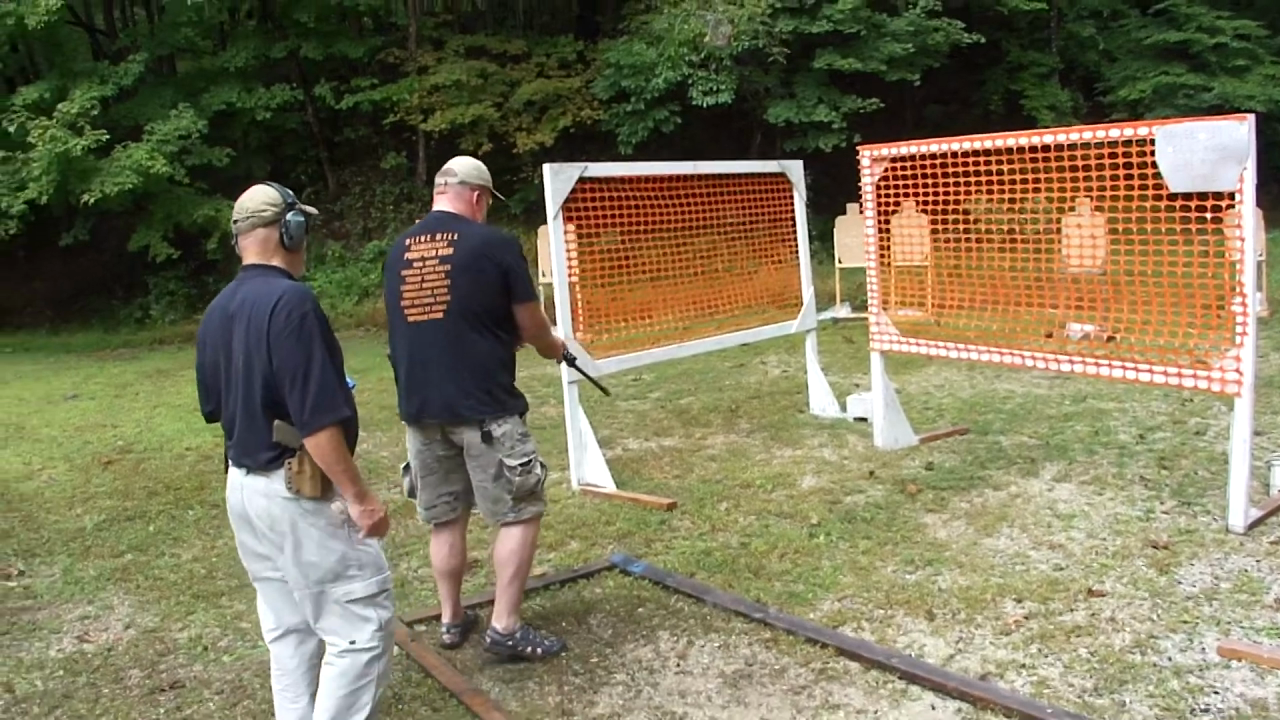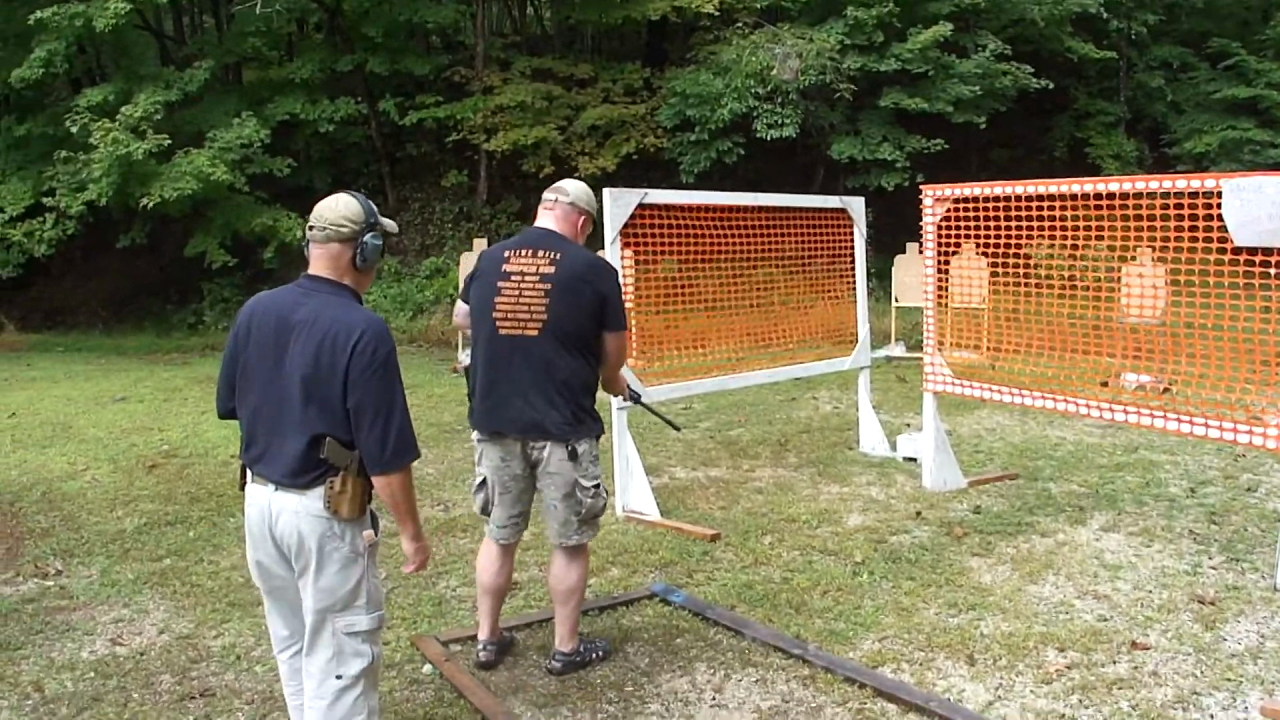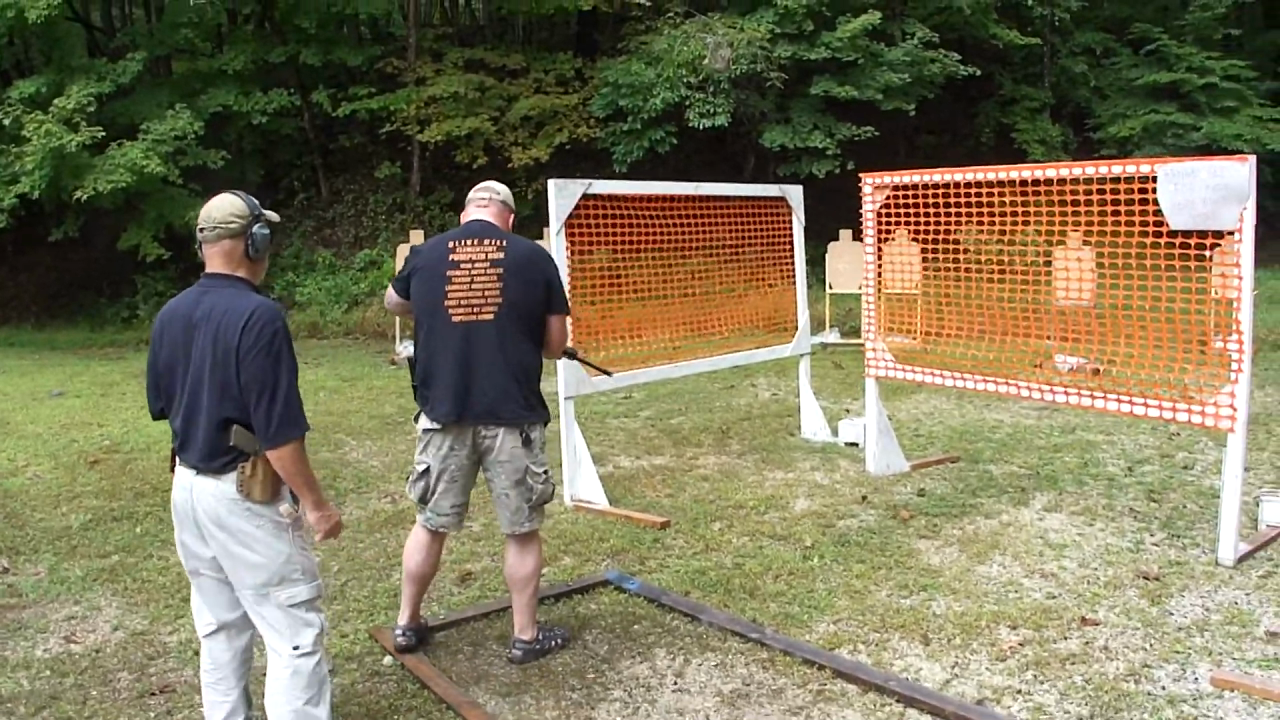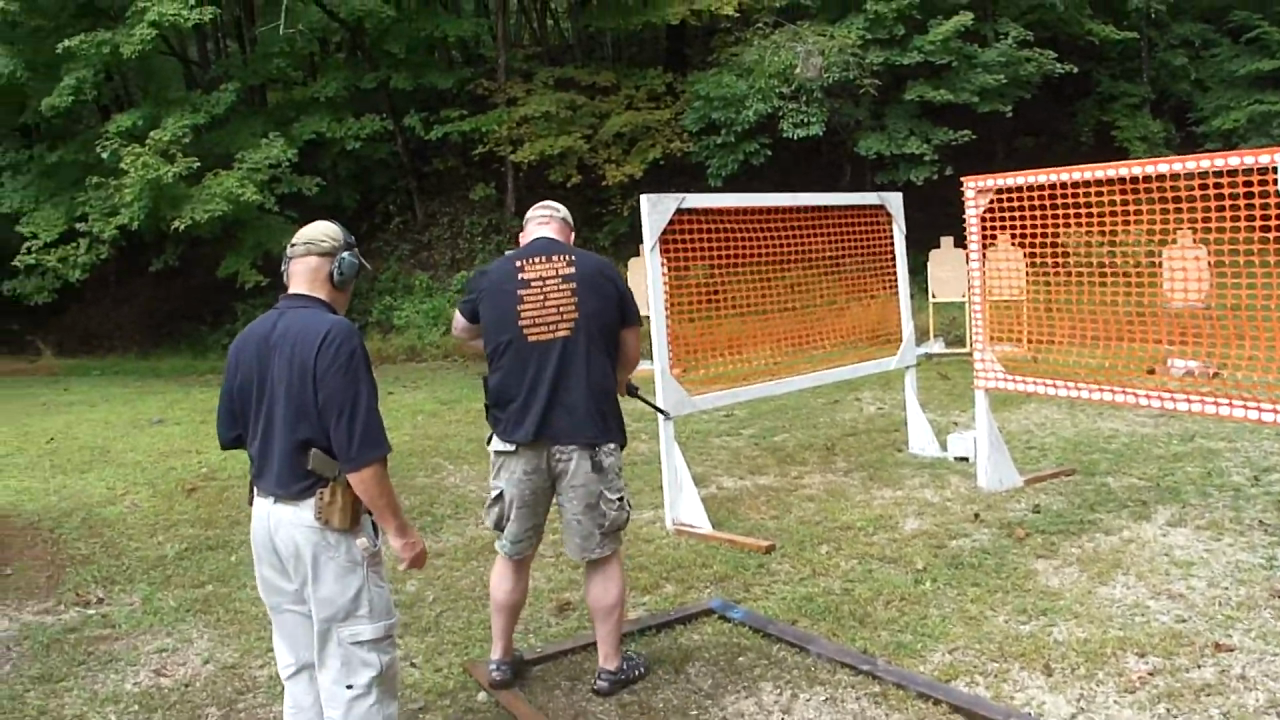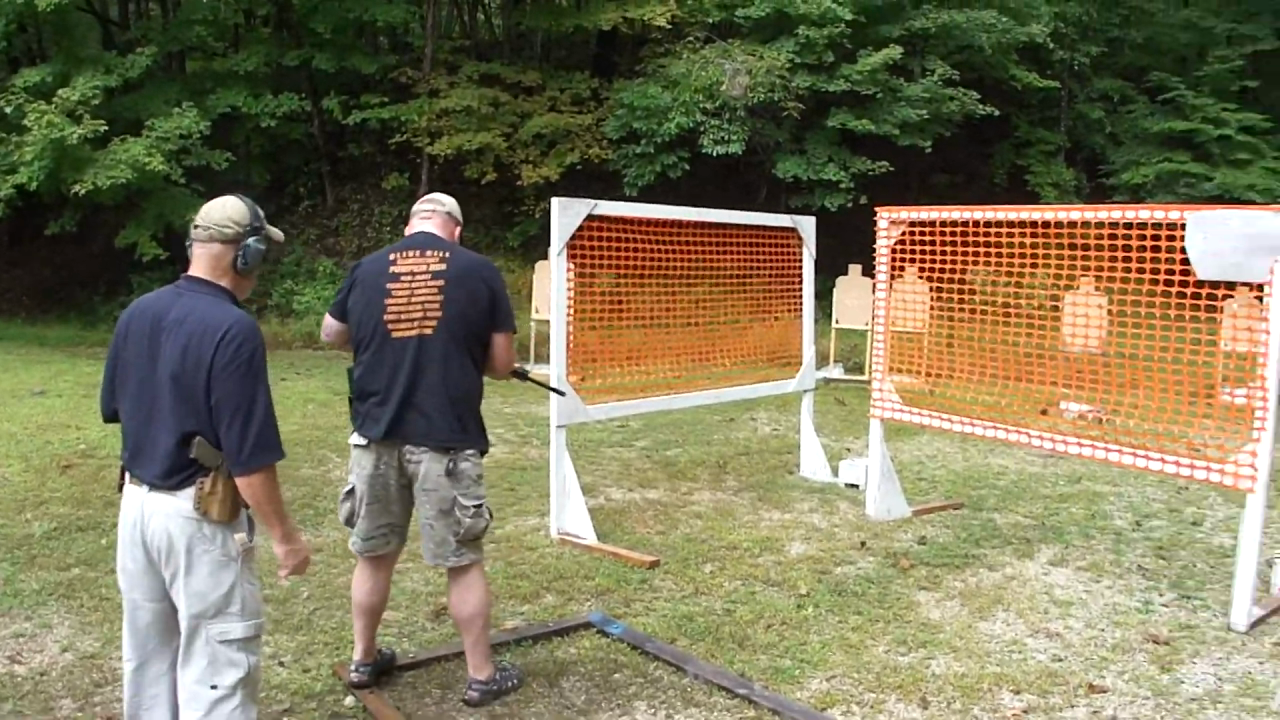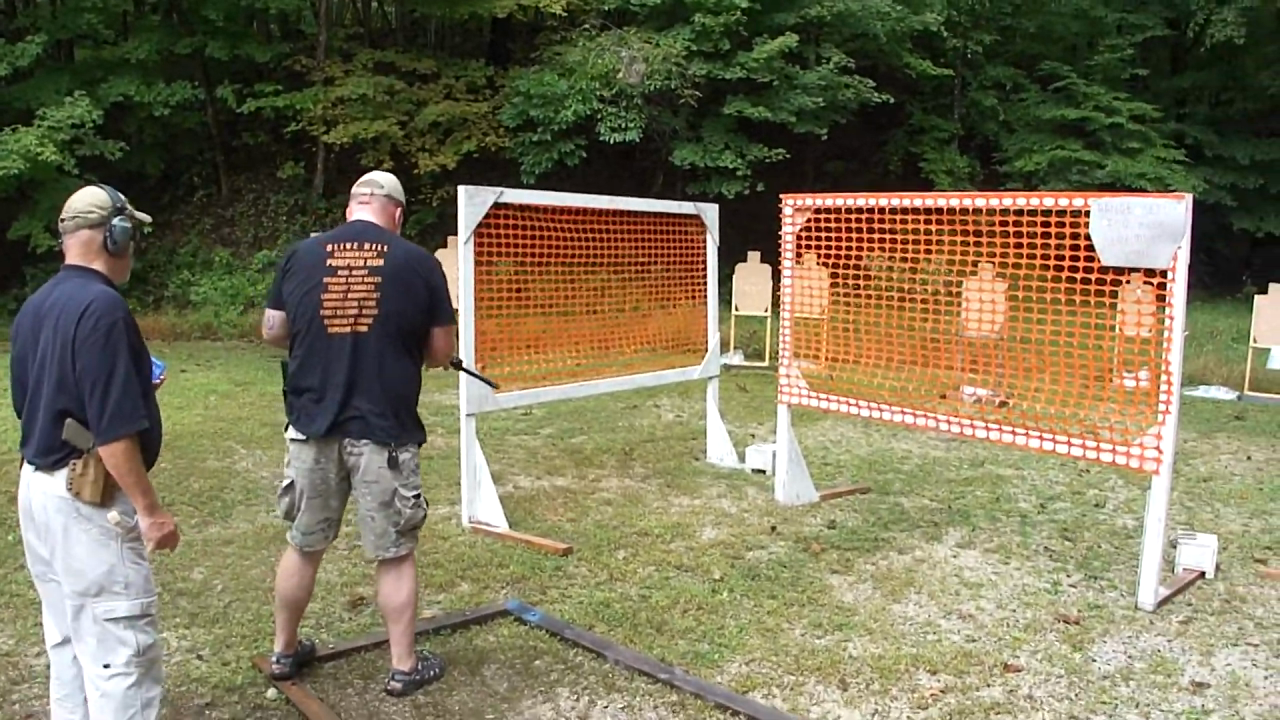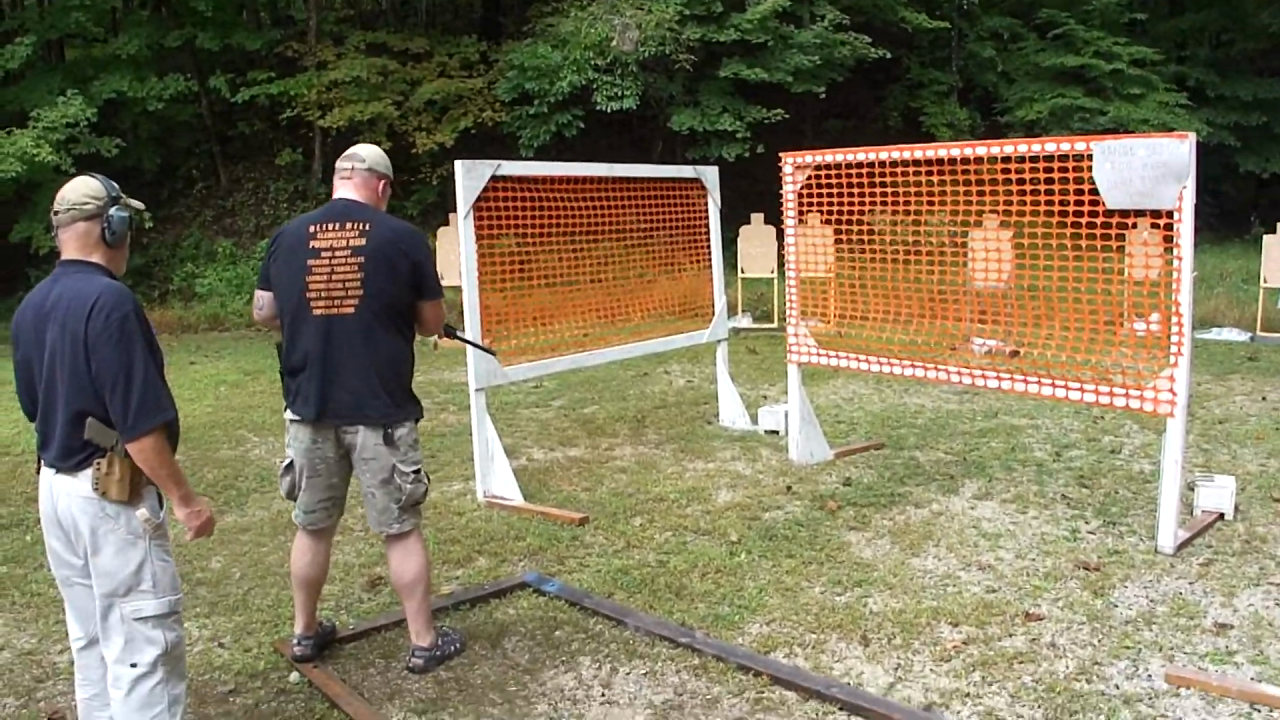
dt=0.7s
person 1, frame 1
left shoulder: (215, 313)
right shoulder: (289, 301)
left elbow: (215, 408)
right elbow: (318, 421)
right wrist: (358, 496)
left hip: (242, 487)
right hip: (300, 490)
left knee: (287, 627)
right knee: (361, 623)
person 1, frame 2
left shoulder: (256, 310)
right shoulder: (363, 330)
left elbow: (229, 405)
right elbow: (386, 453)
right wrist: (412, 532)
left hip: (260, 499)
right hip: (325, 512)
left knee: (291, 638)
right knee: (341, 654)
person 1, frame 3
left shoulder: (171, 314)
right shoulder: (257, 316)
left elbow: (161, 405)
right elbow: (280, 432)
right wrist: (315, 503)
left hip: (189, 488)
right hip: (246, 495)
left knee: (219, 625)
right knee: (297, 631)
person 1, frame 4
left shoulder: (246, 340)
right shoulder: (334, 334)
left elbow: (232, 435)
right elbow: (360, 453)
right wrist: (397, 529)
left hip: (266, 516)
right hip: (327, 522)
left knee: (299, 662)
right knee: (358, 667)
person 1, frame 5
left shoulder: (137, 313)
right shoulder: (233, 330)
left elbow: (115, 408)
right elbow: (250, 456)
right wrist: (284, 535)
left hip: (137, 502)
right hip: (199, 515)
left knee: (148, 652)
right knee: (219, 668)
person 1, frame 6
left shoulder: (34, 306)
right shoulder: (102, 306)
right elbow: (113, 430)
right wrist: (149, 508)
left hip: (39, 486)
right hip: (88, 498)
left knee: (68, 639)
right knee: (122, 649)
person 1, frame 7
left shoulder: (31, 305)
right shoulder: (108, 300)
right elbow: (139, 425)
right wrist: (184, 498)
left hip: (57, 487)
right hip: (111, 495)
left knee: (91, 638)
right knee: (145, 645)
person 2, frame 1
left shoulder: (398, 250)
right shoulder: (495, 244)
right elbow: (529, 322)
right wrist: (551, 346)
left hip: (421, 408)
right hip: (486, 408)
left knee: (445, 518)
right knee: (520, 512)
left ankle: (451, 619)
right ankle: (505, 626)
person 2, frame 2
left shoulder: (488, 260)
right shoulder: (594, 270)
left elbow: (461, 320)
right elbow: (613, 354)
right wrist: (612, 382)
left hip: (495, 423)
right hip: (563, 429)
left knee: (499, 536)
right knee: (570, 542)
left ankle: (487, 639)
right ankle: (566, 648)
person 2, frame 3
left shoulder: (425, 254)
right shoulder: (534, 257)
left elbow: (393, 303)
right elbow: (556, 342)
left hip: (443, 413)
right hip: (512, 416)
left knee: (431, 521)
right knee: (523, 529)
left ankle: (407, 624)
right ankle: (526, 635)
person 2, frame 4
left shoulder: (491, 276)
right shoulder: (602, 271)
left elbow: (461, 330)
right elbow: (629, 356)
left hip: (517, 437)
right hip: (589, 435)
left knee: (513, 552)
right knee: (602, 555)
left ankle: (501, 659)
right ankle: (611, 666)
person 2, frame 5
left shoulder: (366, 268)
right shoulder: (480, 272)
left elbow: (331, 335)
right elbow: (502, 365)
left hip: (376, 435)
right hip: (447, 439)
left knee: (375, 553)
right knee: (463, 560)
left ankle: (364, 659)
right ankle: (482, 675)
person 2, frame 6
left shoulder: (300, 255)
right shoulder: (419, 263)
left elbow: (272, 332)
right elbow: (440, 354)
left hip: (312, 426)
right hip: (384, 432)
left knee: (302, 545)
right knee: (394, 554)
left ankle: (284, 651)
right ankle: (404, 667)
person 2, frame 7
left shoulder: (286, 237)
right shoulder: (404, 238)
left elbow: (263, 314)
right elbow: (432, 324)
left hip: (309, 409)
right hip: (382, 410)
left knee: (312, 526)
right knee: (402, 529)
left ankle: (305, 633)
right ankle: (424, 642)
